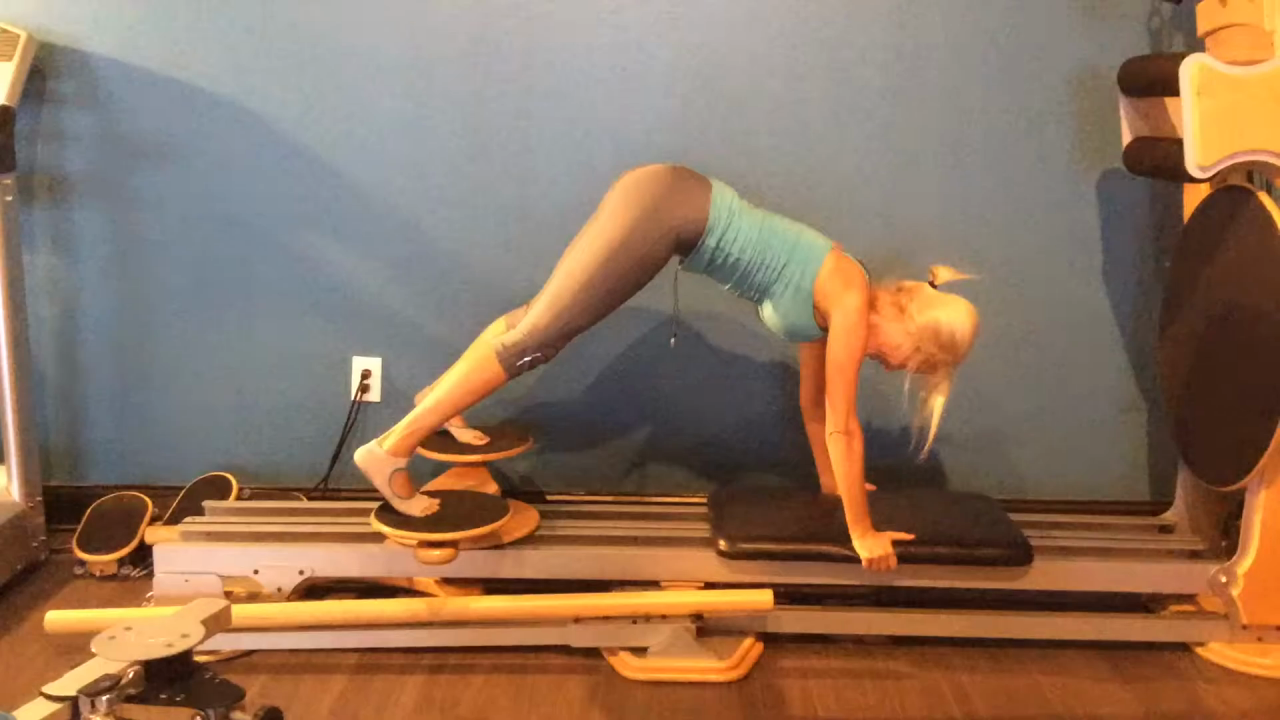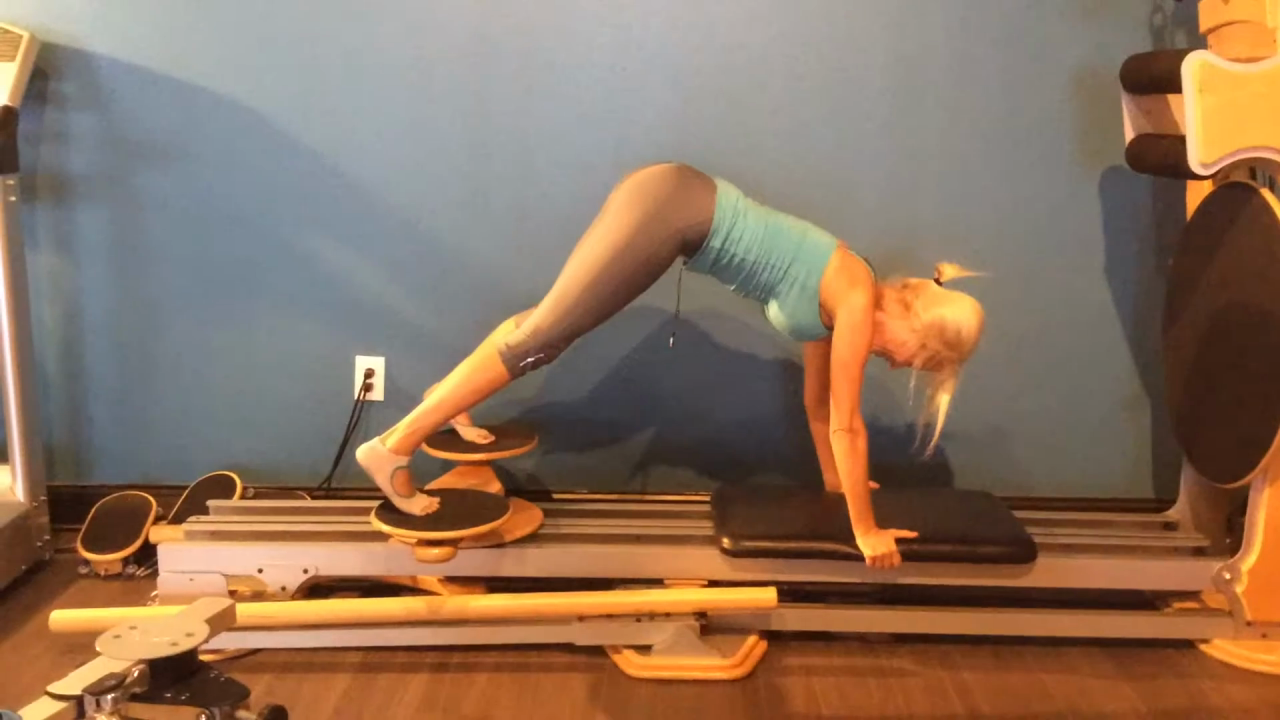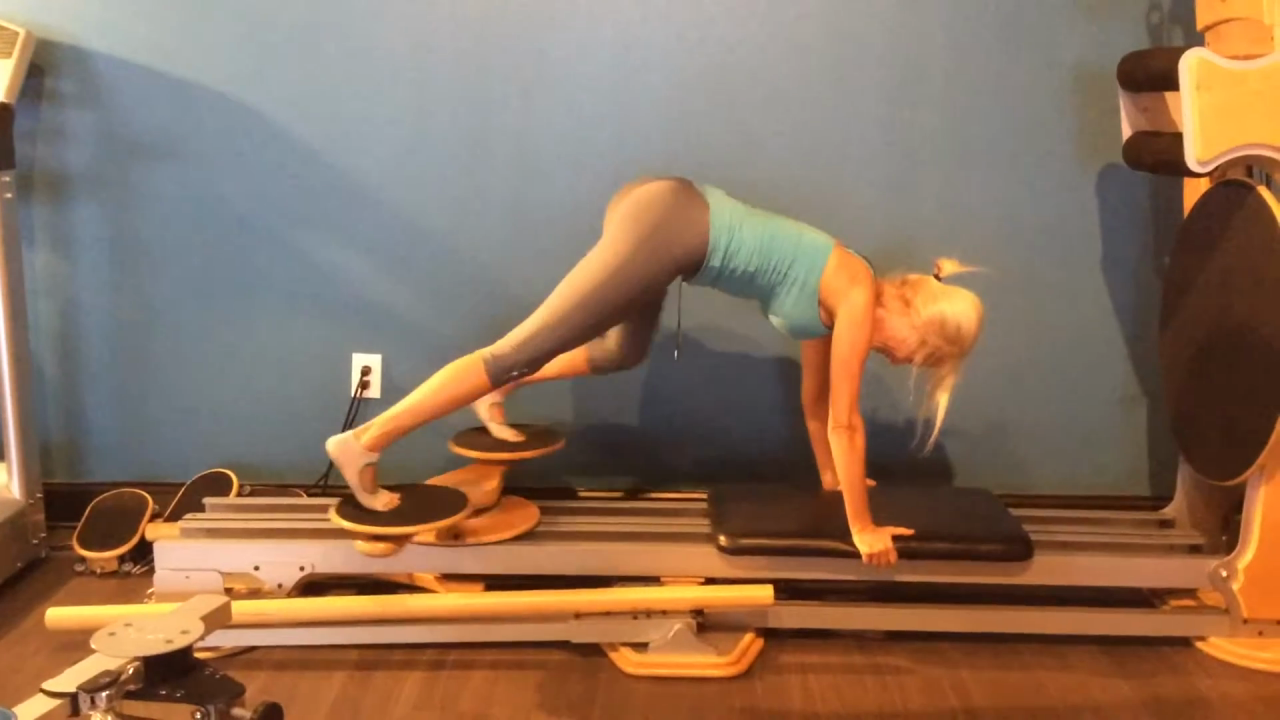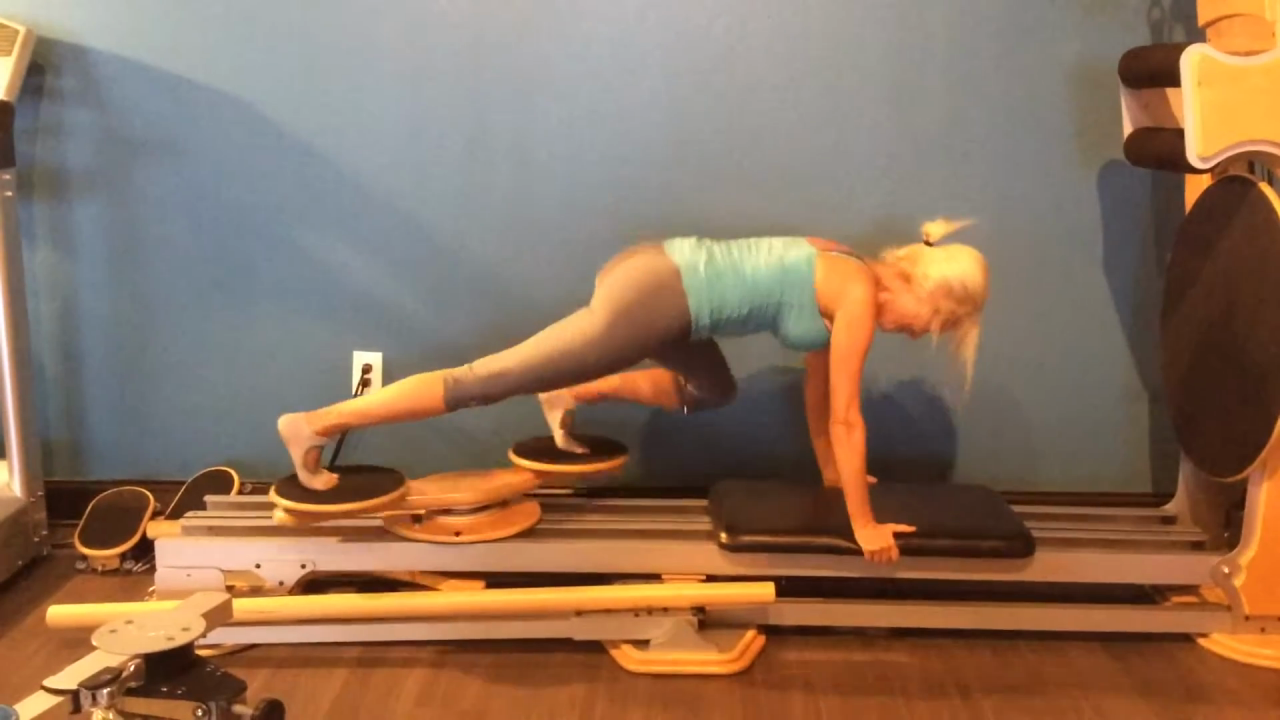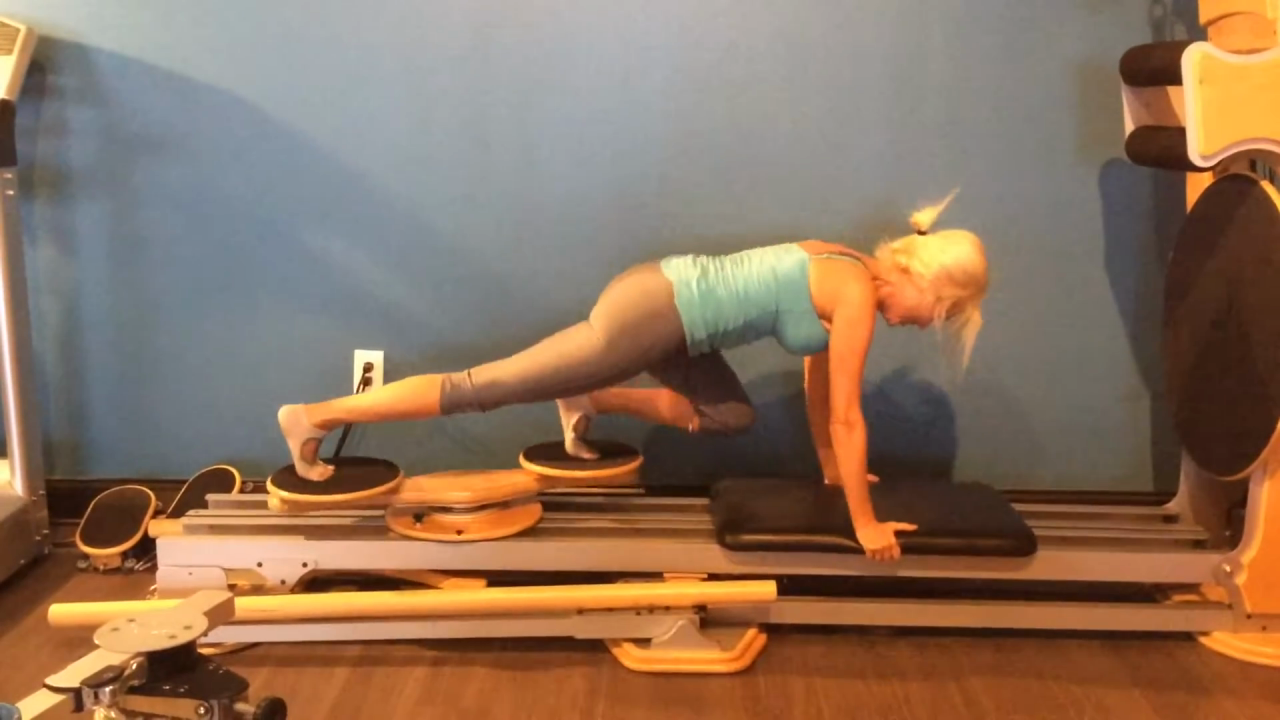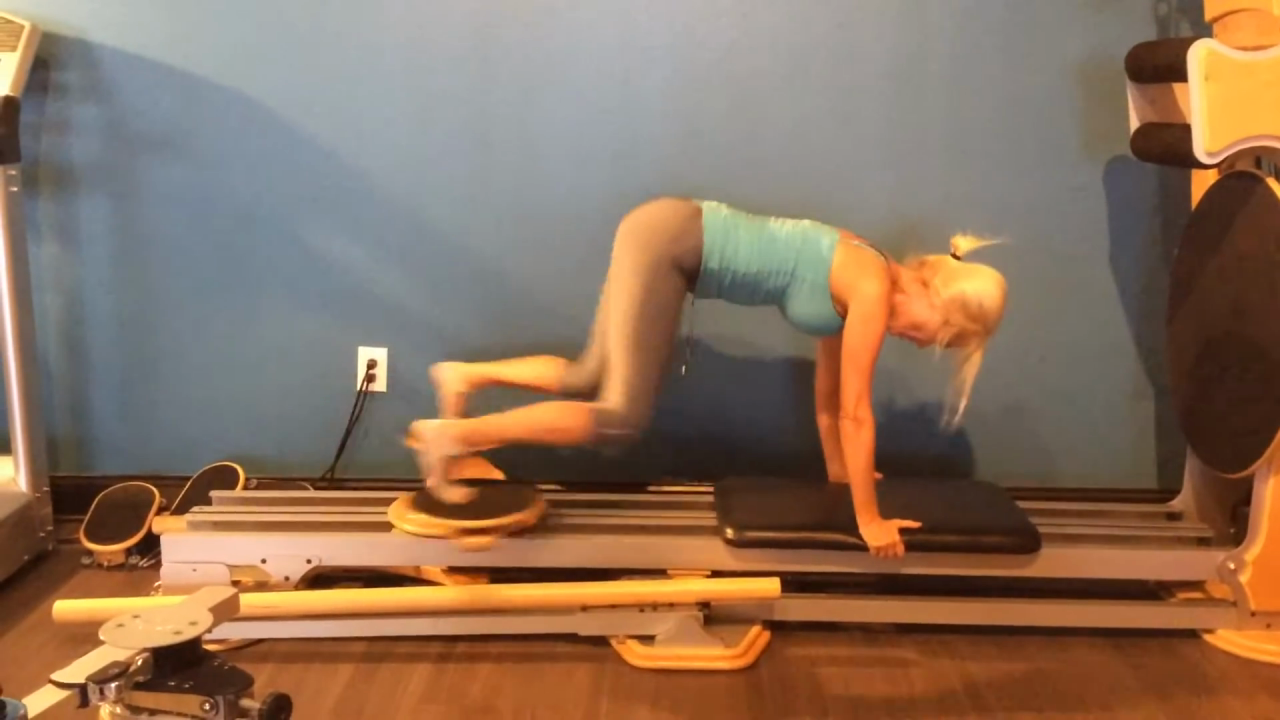
dt=0.5s
person 1, frame 1
left shoulder: (829, 308)
right shoulder: (852, 302)
left elbow: (814, 406)
right elbow: (842, 425)
left wrist: (831, 485)
right wrist: (862, 531)
left hip: (665, 202)
right hip: (667, 207)
left knee: (541, 315)
right knee: (539, 337)
left ankle: (438, 396)
right ankle: (391, 447)
person 1, frame 2
left shoulder: (833, 303)
right shoulder: (858, 299)
left elbow: (817, 405)
right elbow: (846, 424)
left wrist: (835, 482)
right wrist: (866, 529)
left hip: (670, 203)
right hip: (670, 206)
left knee: (549, 319)
right knee: (543, 337)
left ankle: (447, 395)
right ankle: (393, 447)
person 1, frame 3
left shoulder: (833, 301)
right shoulder: (860, 297)
left elbow: (815, 403)
right elbow: (844, 421)
left wrist: (832, 480)
right wrist: (862, 527)
left hip: (664, 213)
right hip: (667, 228)
left knee: (625, 349)
right knee: (526, 350)
left ankle: (492, 395)
right ankle: (364, 442)
person 1, frame 4
left shoulder: (842, 274)
right shoulder: (860, 293)
left elbow: (818, 386)
right elbow: (844, 418)
left wrist: (832, 475)
right wrist: (864, 523)
left hip: (657, 273)
right hip: (651, 298)
left knee: (712, 391)
right knee: (486, 381)
left ankle: (571, 394)
right ankle: (315, 424)
person 1, frame 5
left shoulder: (842, 268)
right shoulder: (858, 294)
left elbow: (818, 386)
right elbow: (846, 417)
left wrist: (833, 473)
right wrist: (865, 523)
left hip: (658, 296)
right hip: (647, 320)
left knee: (733, 417)
right knee: (480, 389)
left ankle: (592, 399)
right ankle: (312, 417)
person 1, frame 6
left shoulder: (856, 285)
right shoulder: (874, 290)
left elbow: (829, 392)
right elbow: (856, 413)
left wrist: (840, 474)
right wrist: (868, 519)
left hip: (666, 235)
right hip: (665, 239)
left knee: (592, 380)
right knee: (623, 415)
left ankle: (463, 377)
right ankle: (450, 436)
